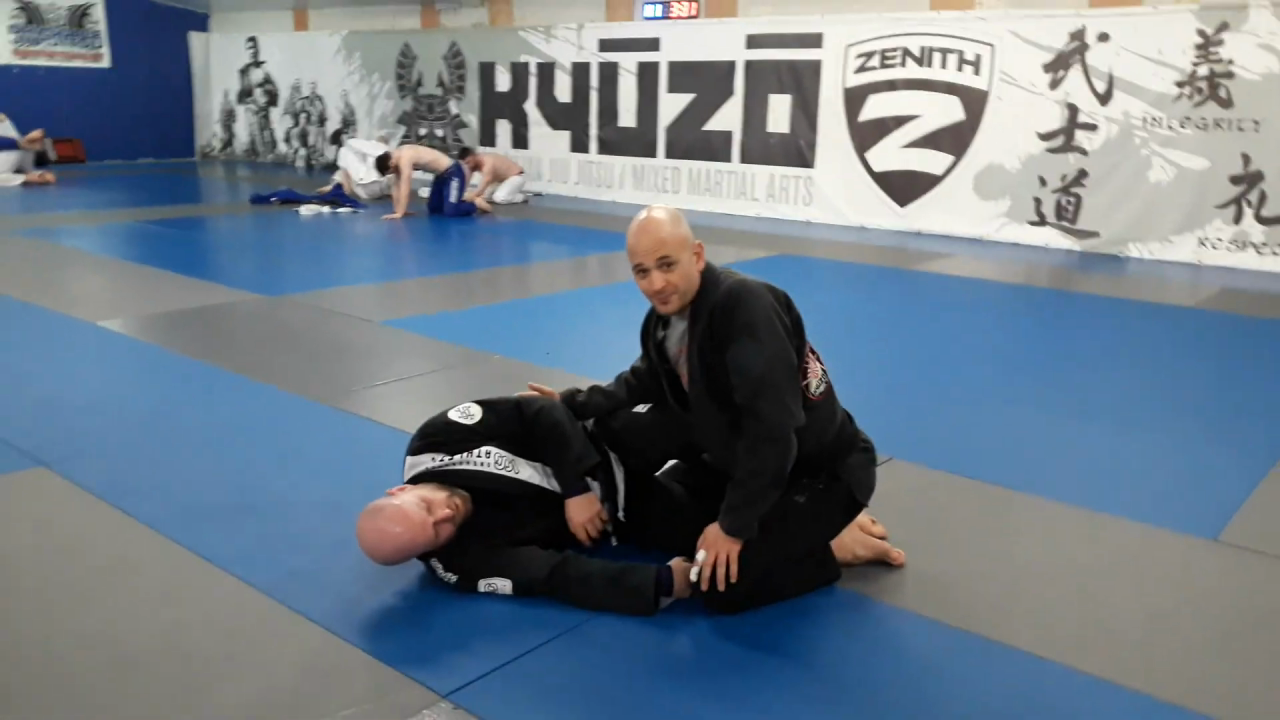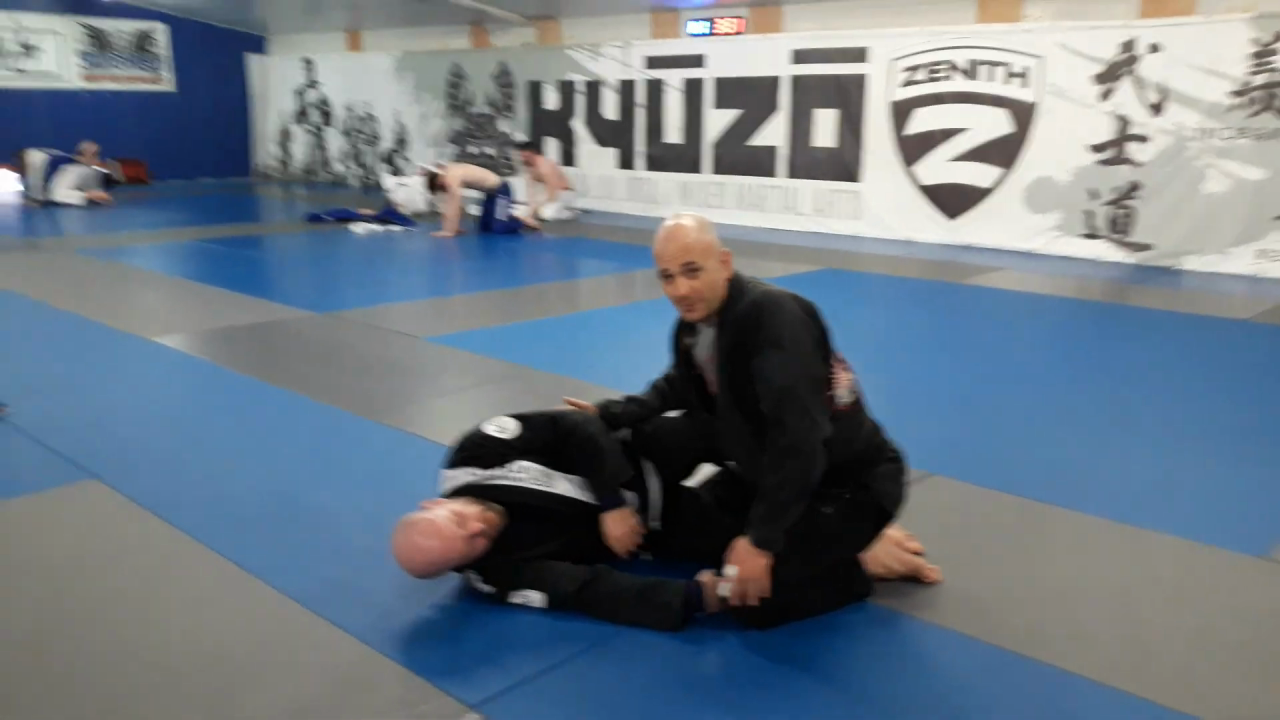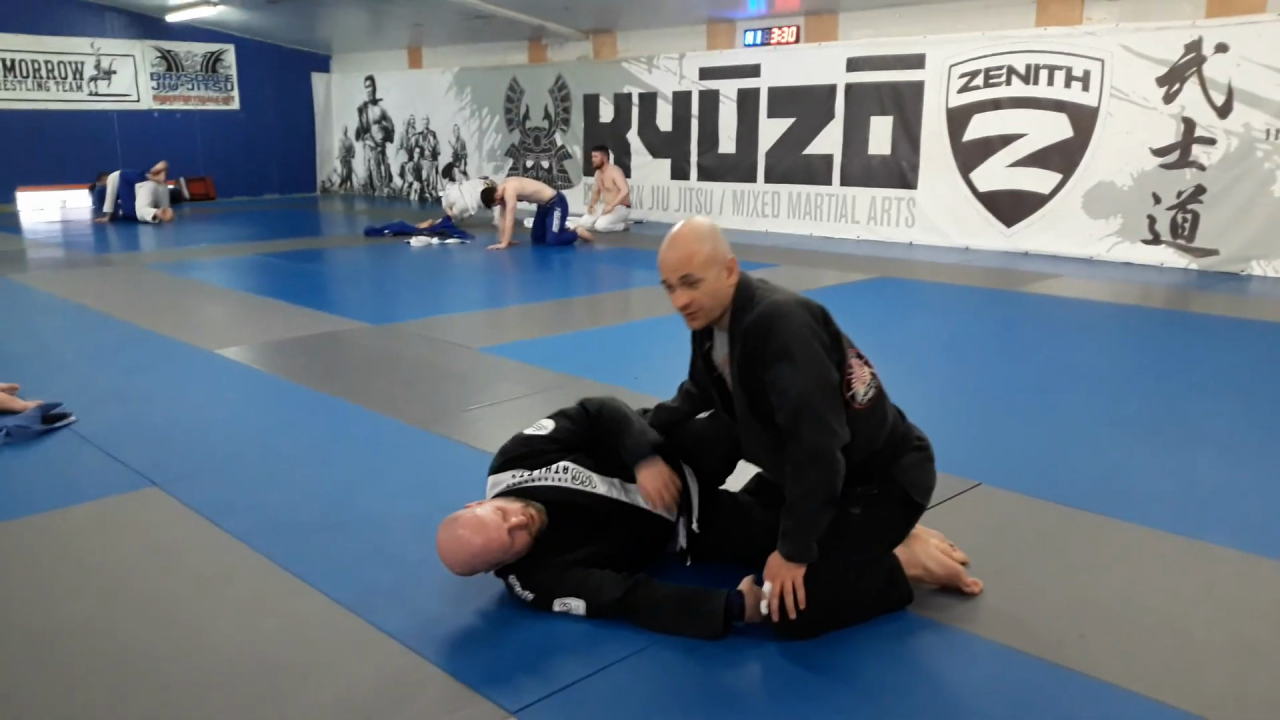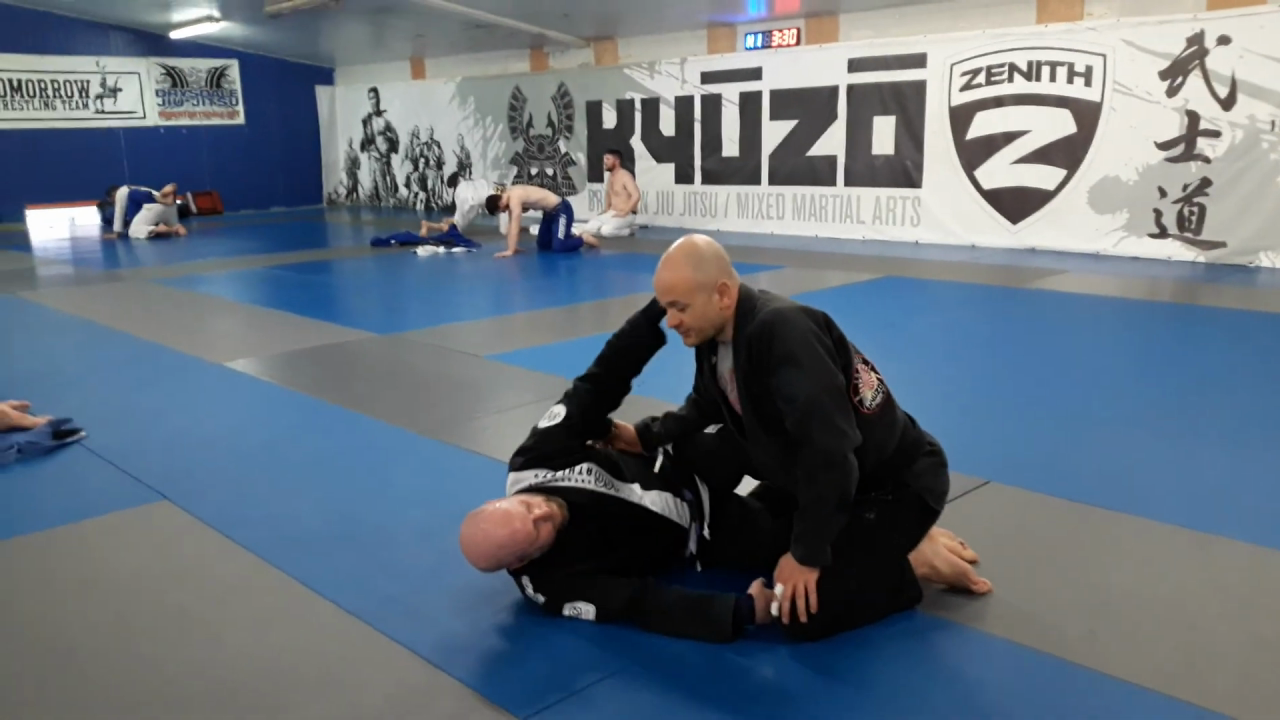
dt=0.4s
person 1, frame 1
left shoulder: (438, 437)
right shoulder: (465, 564)
left elbow: (537, 414)
right elbow: (561, 577)
left wrist: (576, 487)
right wrist: (669, 582)
person 1, frame 2
left shoulder: (475, 455)
right shoulder: (500, 577)
left elbow: (571, 429)
right elbow: (593, 592)
left wrist: (612, 502)
right wrist: (700, 598)
left hip: (638, 456)
right hip: (650, 525)
right ankle: (860, 557)
person 1, frame 3
left shoulder: (517, 460)
right shoulder: (543, 581)
left elbow: (601, 415)
right elbow: (631, 599)
left wrist: (645, 457)
right wrist: (737, 608)
left hip: (672, 462)
right hip: (688, 528)
right ankle: (897, 563)
person 1, frame 4
left shoulder: (540, 458)
right shoulder: (556, 586)
left elbow: (598, 385)
right elbow: (644, 606)
left wrist: (660, 310)
right wrist: (748, 611)
left hip: (681, 467)
right hip: (699, 534)
right ankle: (907, 562)
person 2, frame 1
left shoulder: (745, 306)
right shoulder: (662, 318)
left elbow: (771, 428)
right elbow: (647, 383)
left wrist: (733, 524)
right wrist: (572, 404)
left hip: (821, 470)
right hip: (742, 459)
left knee: (726, 587)
person 2, frame 2
left shoulder: (772, 317)
right shoulder: (693, 325)
left elbow: (797, 440)
right elbow: (678, 391)
left wrist: (763, 539)
right wrist: (607, 414)
left hip: (851, 481)
right hip: (775, 473)
left knee: (755, 599)
right ankle: (826, 536)
person 2, frame 3
left shoulder: (779, 322)
right shoulder: (710, 321)
left elbow: (816, 445)
right elbow: (700, 393)
left wrist: (794, 550)
right wrist: (644, 425)
left hip: (881, 474)
right hip: (814, 472)
left knee: (799, 612)
left ankle: (910, 565)
right ankle: (868, 538)
person 2, frame 4
left shoulder: (784, 332)
right shoulder: (716, 334)
left elbow: (828, 450)
right elbow: (707, 406)
left wrist: (806, 553)
right wrist: (646, 436)
left hip: (894, 482)
right hip: (826, 478)
left knee: (805, 614)
left ankle: (917, 564)
right ankle: (878, 542)
